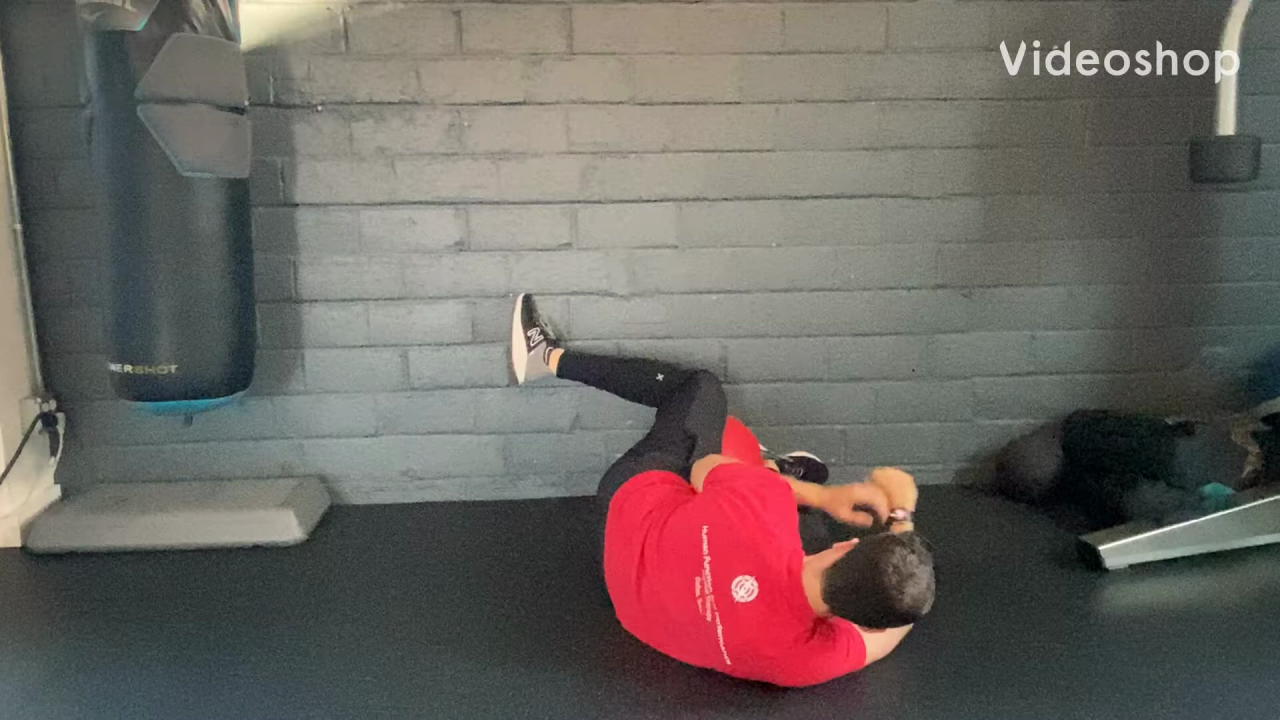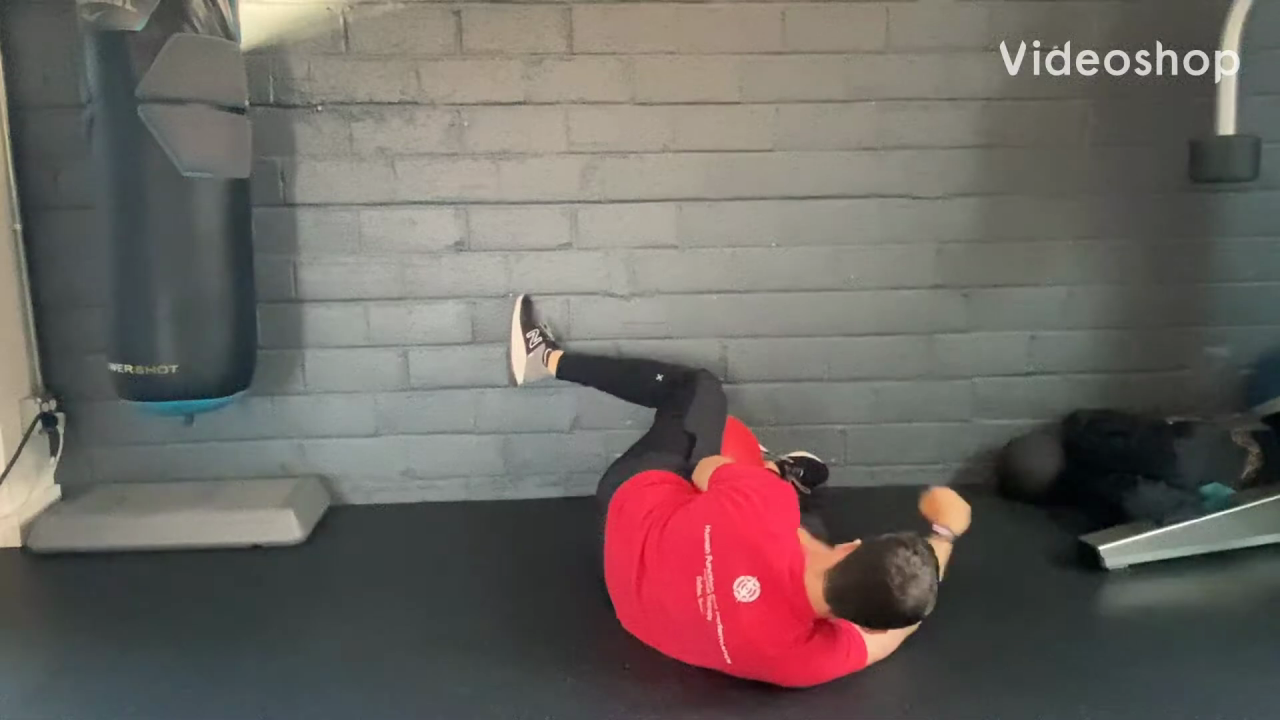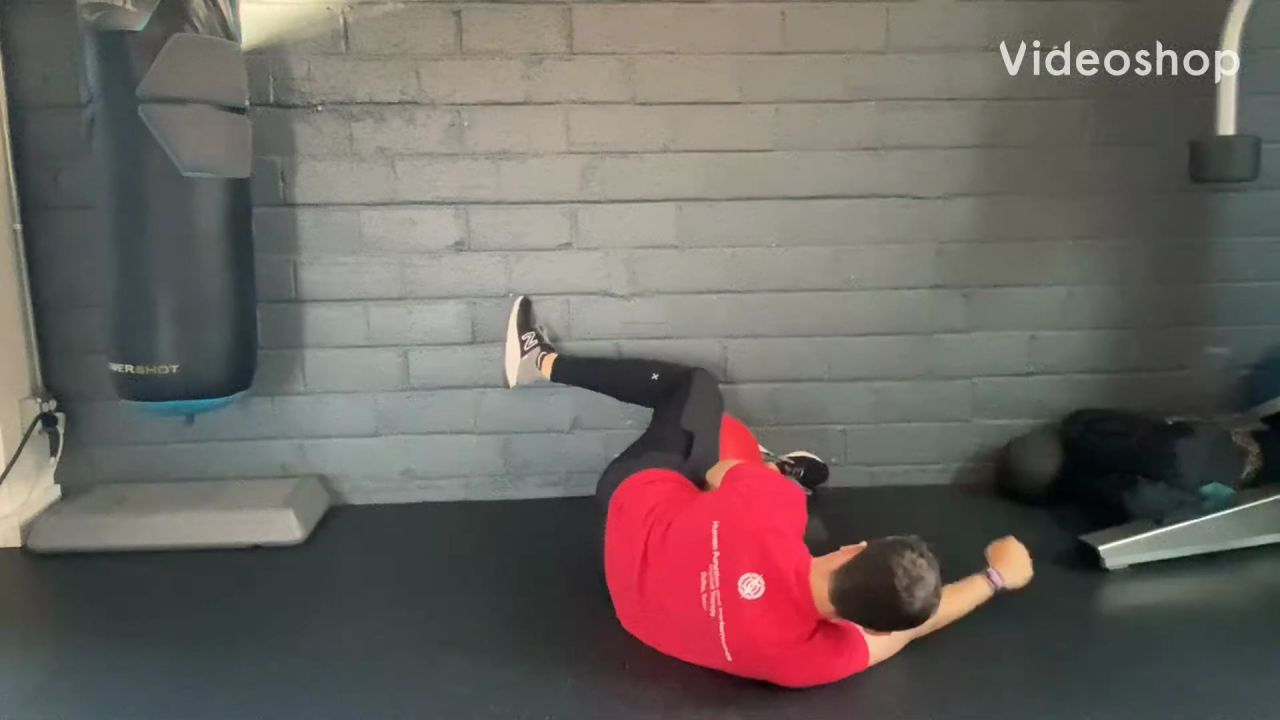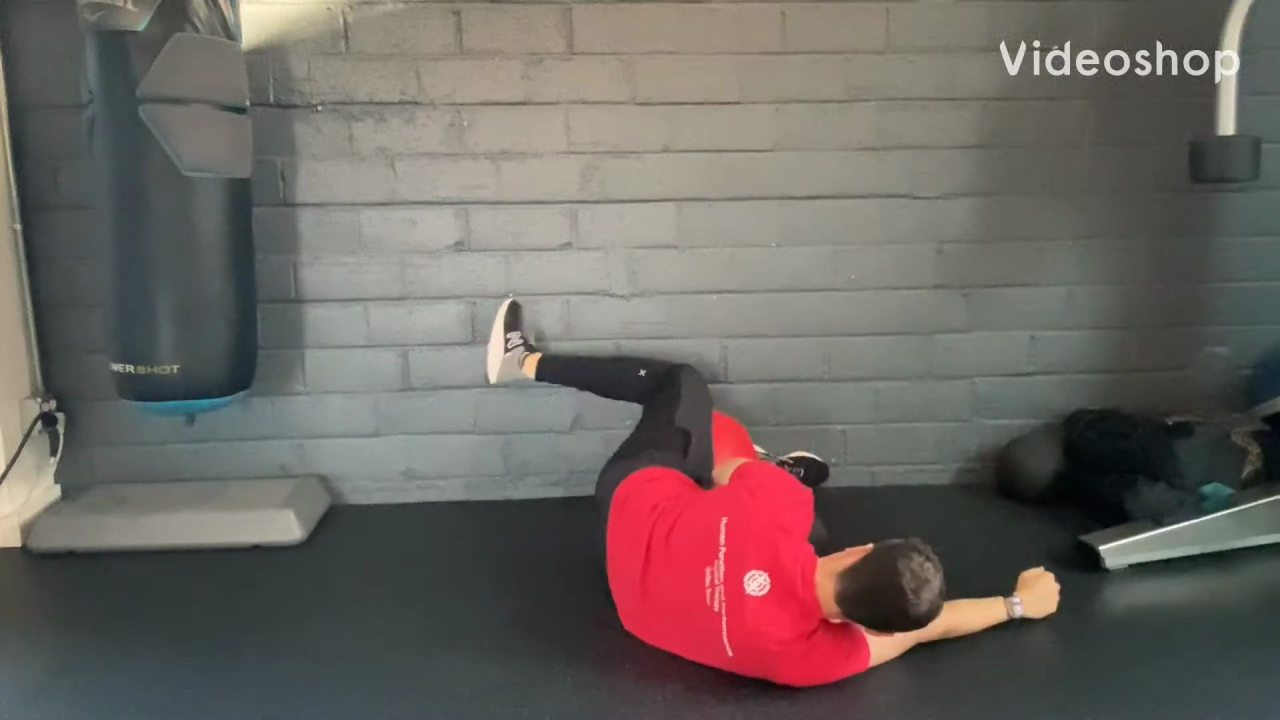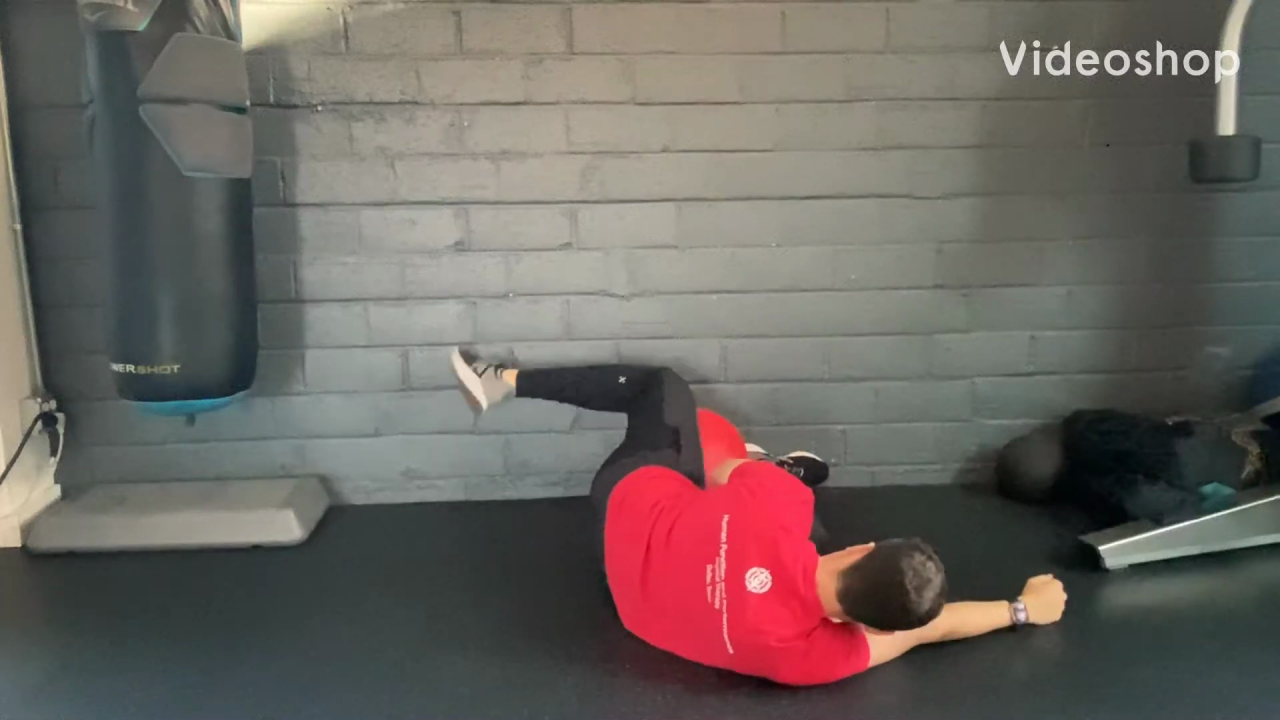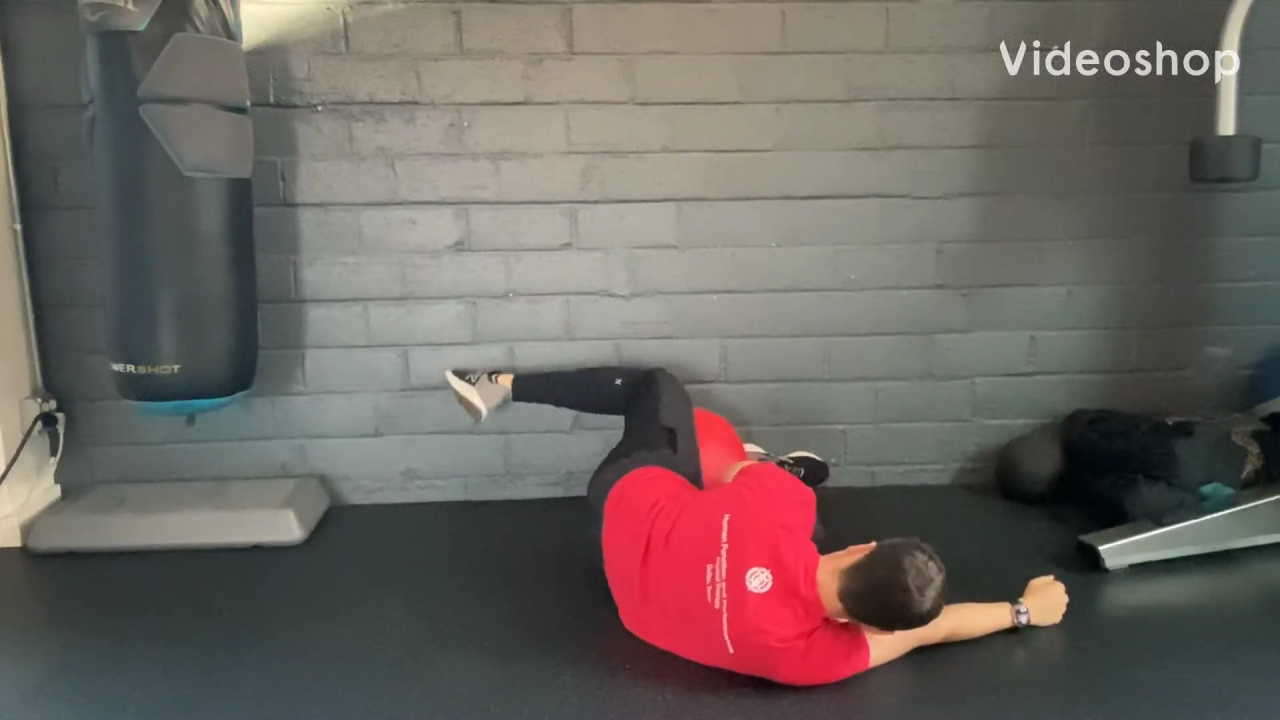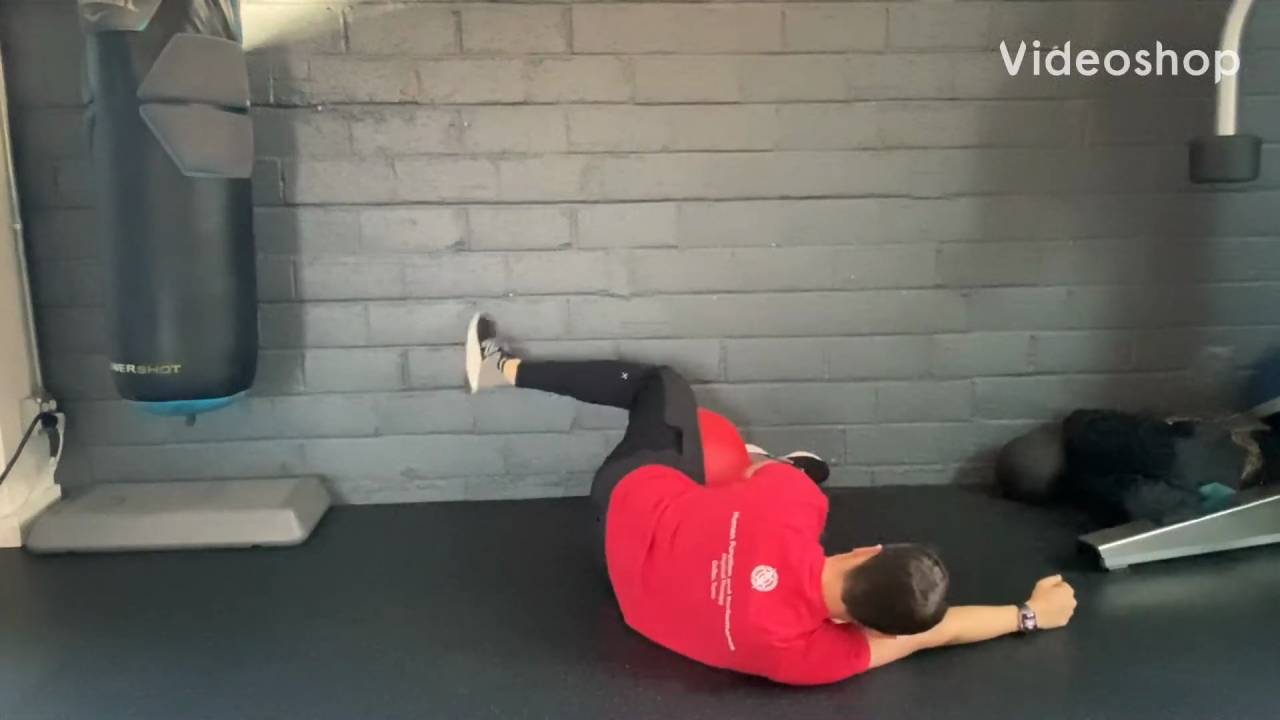
dt=0.2s
person 1, frame 1
left shoulder: (762, 506)
right shoulder: (812, 659)
left elbow: (705, 468)
right elbow: (891, 616)
left wrist: (824, 496)
right wrist: (902, 514)
left knee: (702, 385)
left ankle: (549, 358)
person 1, frame 2
left shoulder: (763, 504)
right shoulder: (810, 660)
left elbow: (704, 469)
right elbow: (901, 613)
right wrist: (942, 533)
left knee: (702, 386)
left ankle: (548, 360)
person 1, frame 3
left shoulder: (772, 506)
right shoulder: (806, 659)
left elbow: (719, 472)
right elbow: (911, 622)
right wrist: (998, 576)
left hip: (634, 496)
left knee: (696, 384)
left ankle: (542, 363)
person 1, frame 4
left shoulder: (778, 504)
right shoulder: (803, 657)
left elbow: (725, 470)
right elbow: (923, 627)
right wrist: (1021, 602)
left hip: (636, 494)
left knee: (682, 380)
left ankle: (527, 362)
person 1, frame 5
left shoulder: (779, 505)
right shoulder: (805, 659)
left elbow: (723, 472)
right elbow: (925, 628)
right wrist: (1024, 609)
left hip: (632, 495)
left knee: (663, 384)
left ankle: (505, 379)
person 1, frame 6
left shoulder: (781, 501)
right shoulder: (806, 658)
right elbow: (928, 629)
right wrist: (1025, 611)
left hip: (631, 498)
left knee: (659, 386)
left ankle: (500, 386)
person 1, frame 7
left shoulder: (792, 498)
right shoulder: (799, 656)
right elbow: (927, 634)
right wrist: (1032, 613)
left hip: (636, 494)
left knee: (663, 382)
left ankle: (504, 369)
